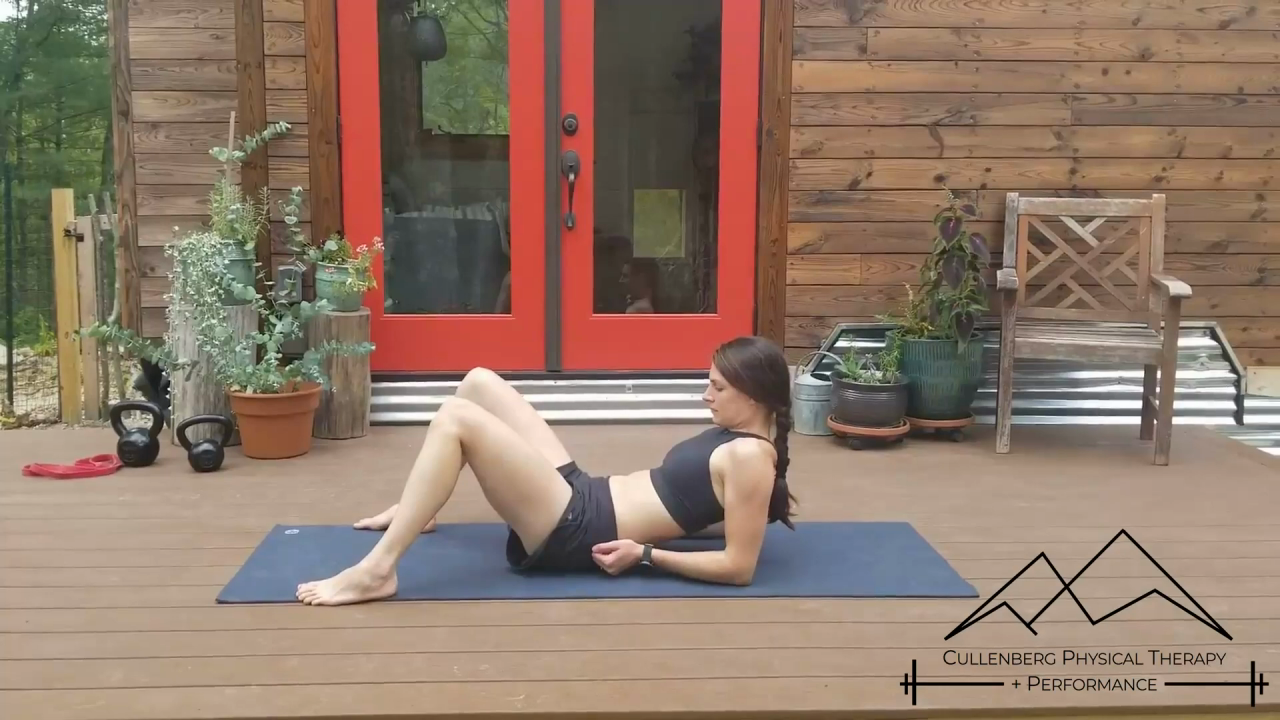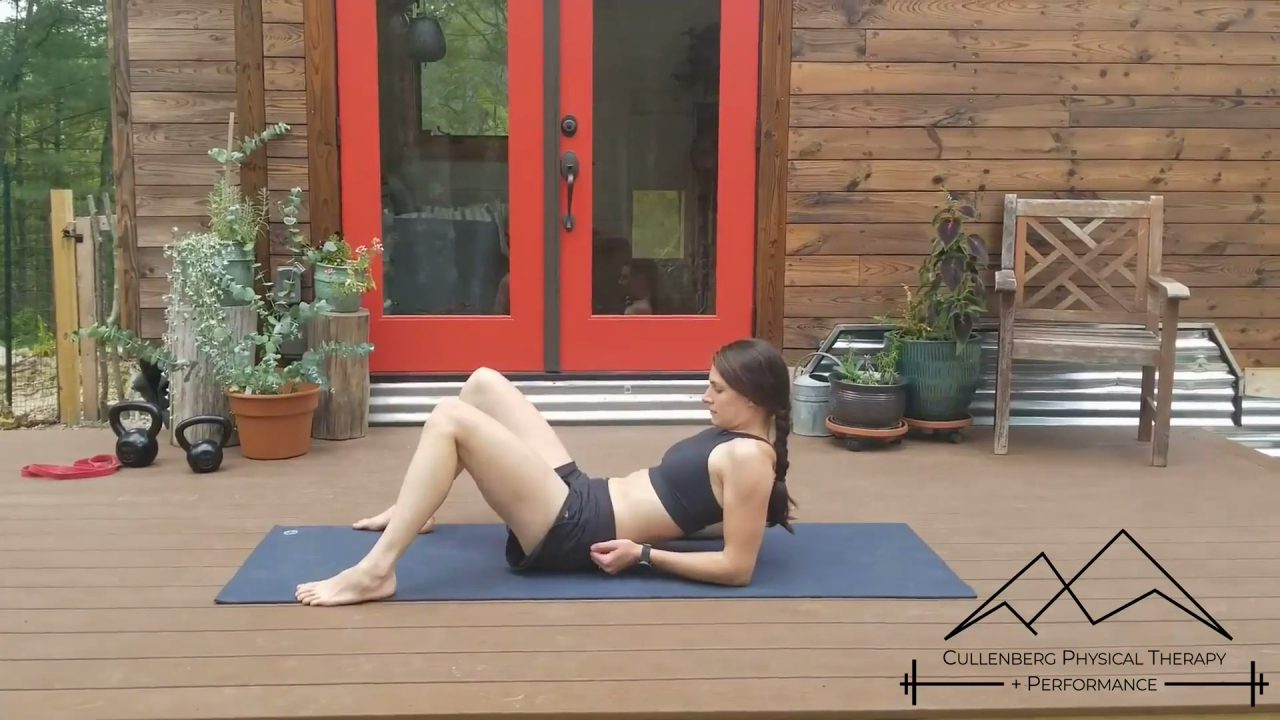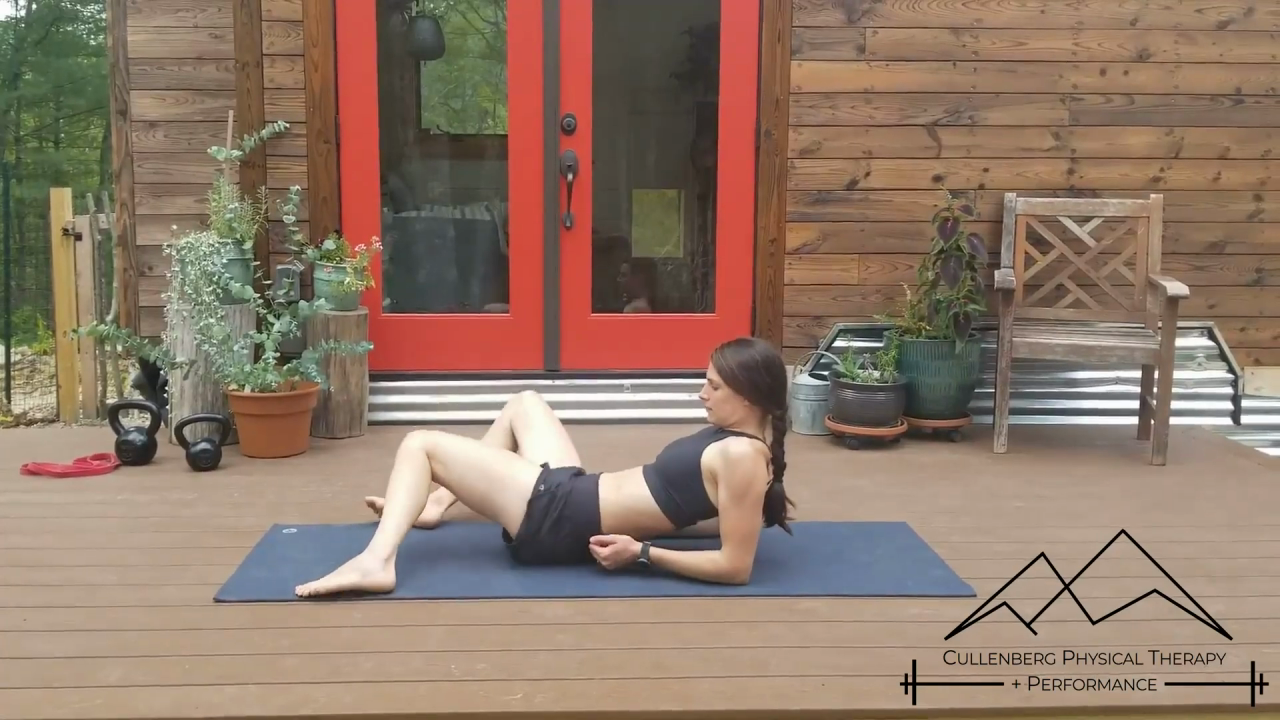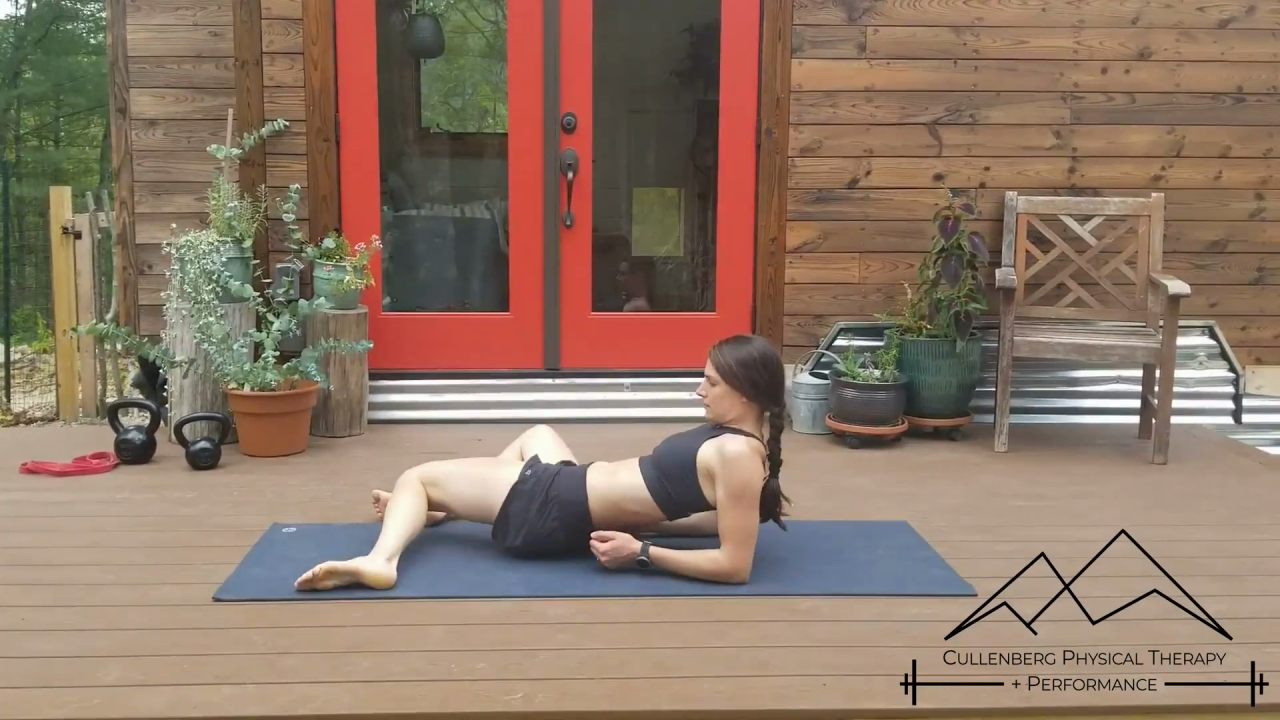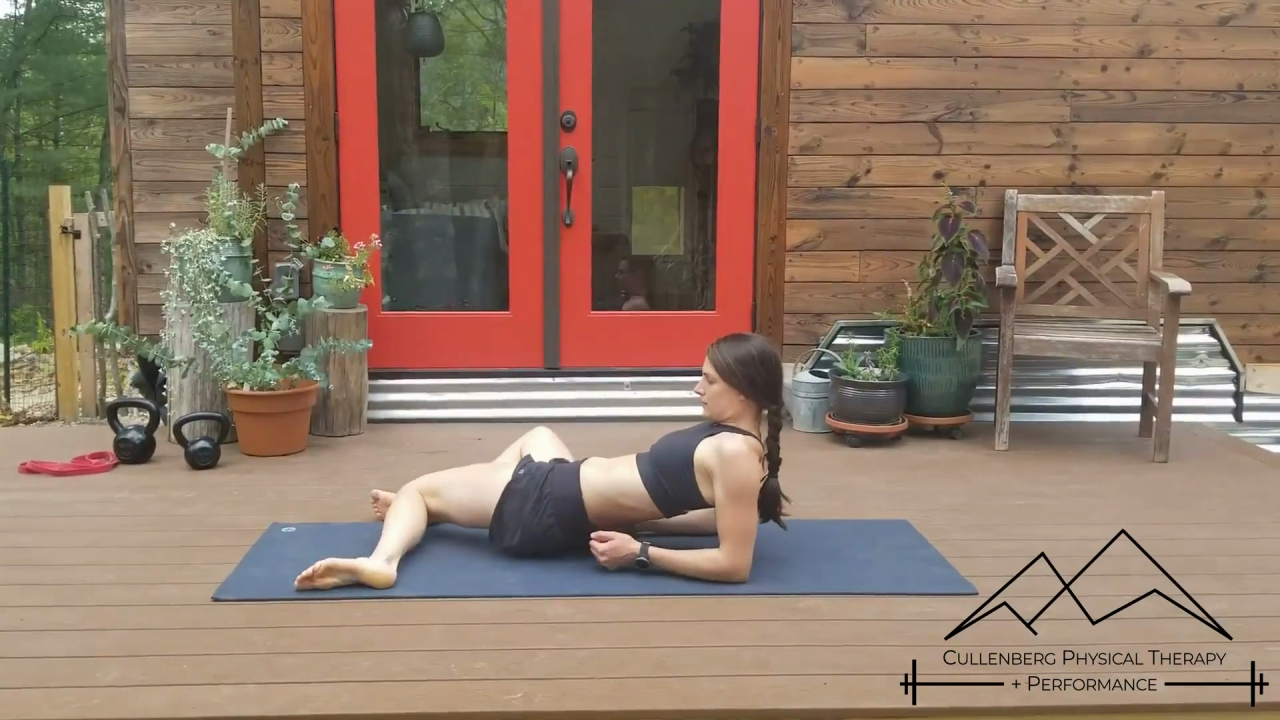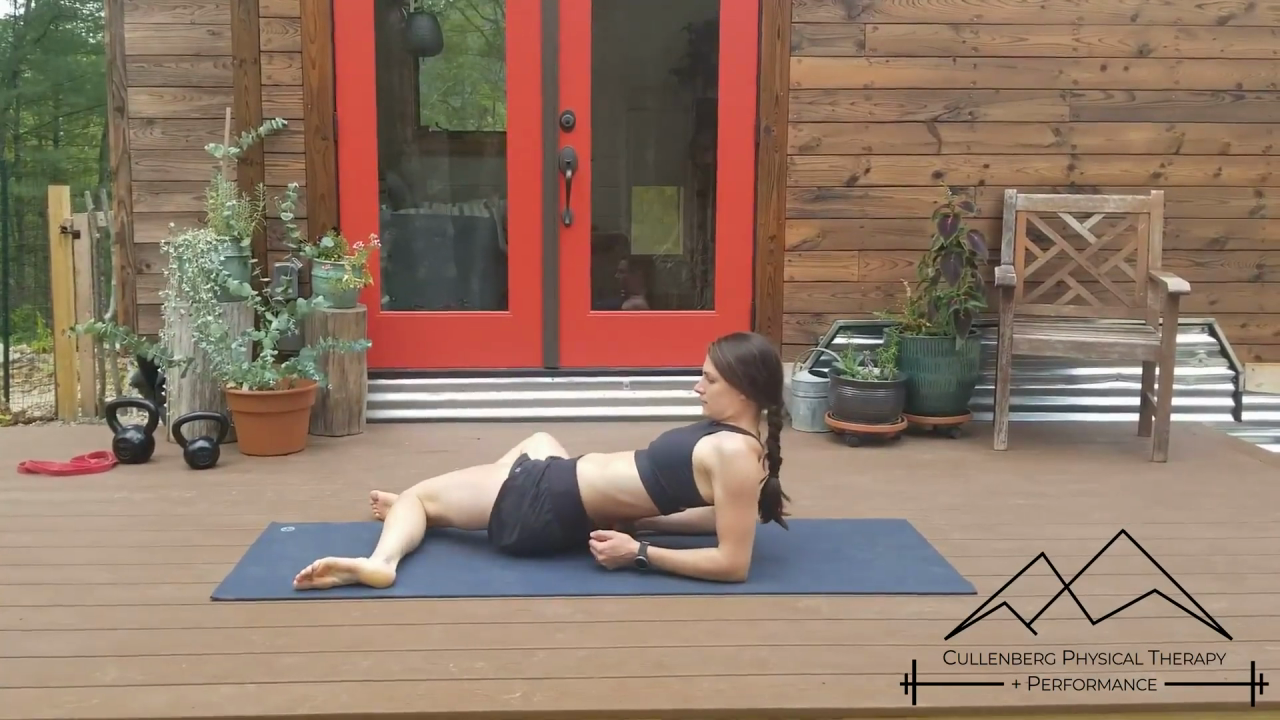
dt=0.5s
person 1, frame 1
left shoulder: (750, 458)
right shoulder: (732, 436)
left elbow: (739, 567)
right elbow: (706, 511)
left wrist: (645, 554)
left hip: (575, 532)
right hip: (580, 494)
left knee: (455, 420)
right knee: (479, 382)
left ankle: (376, 571)
right ankle: (416, 507)
person 1, frame 2
left shoulder: (749, 458)
right shoulder: (731, 437)
left elbow: (737, 568)
right elbow: (703, 512)
left wrist: (644, 554)
left hip: (573, 531)
right hip: (579, 497)
left knee: (449, 419)
right knee: (483, 383)
left ankle: (375, 572)
right ankle: (415, 508)
person 1, frame 3
left shoulder: (741, 458)
right shoulder: (733, 439)
left elbow: (735, 567)
right elbow: (710, 515)
left wrist: (642, 552)
right wrist: (646, 526)
left hip: (556, 516)
right hip: (575, 493)
left knee: (420, 442)
right knee: (523, 404)
left ankle: (375, 562)
right ankle: (434, 502)
person 1, frame 4
left shoulder: (738, 456)
right shoulder: (734, 438)
left elbow: (735, 565)
right elbow: (723, 518)
left wrist: (642, 552)
right wrist: (640, 519)
left hip: (551, 508)
left knee: (416, 477)
right knee: (537, 434)
right ankle: (440, 506)
person 1, frame 5
left shoulder: (735, 454)
right shoulder: (730, 437)
left elbow: (734, 564)
right elbow: (721, 516)
left wrist: (641, 552)
right wrist: (641, 518)
left knee: (418, 488)
right knee: (537, 436)
right ankle: (436, 510)
person 1, frame 6
left shoulder: (733, 453)
right shoulder: (728, 437)
left elbow: (733, 564)
right elbow: (718, 516)
left wrist: (641, 553)
right wrist: (634, 517)
left knee: (417, 494)
right knee: (538, 441)
